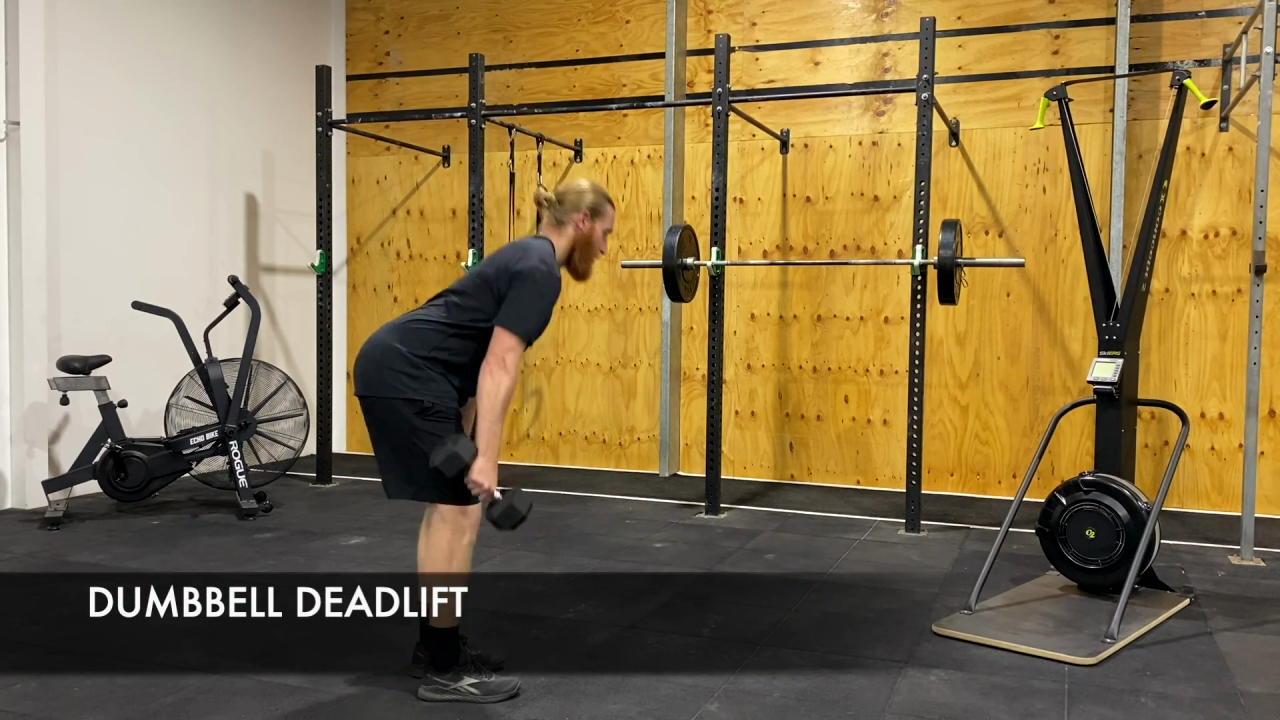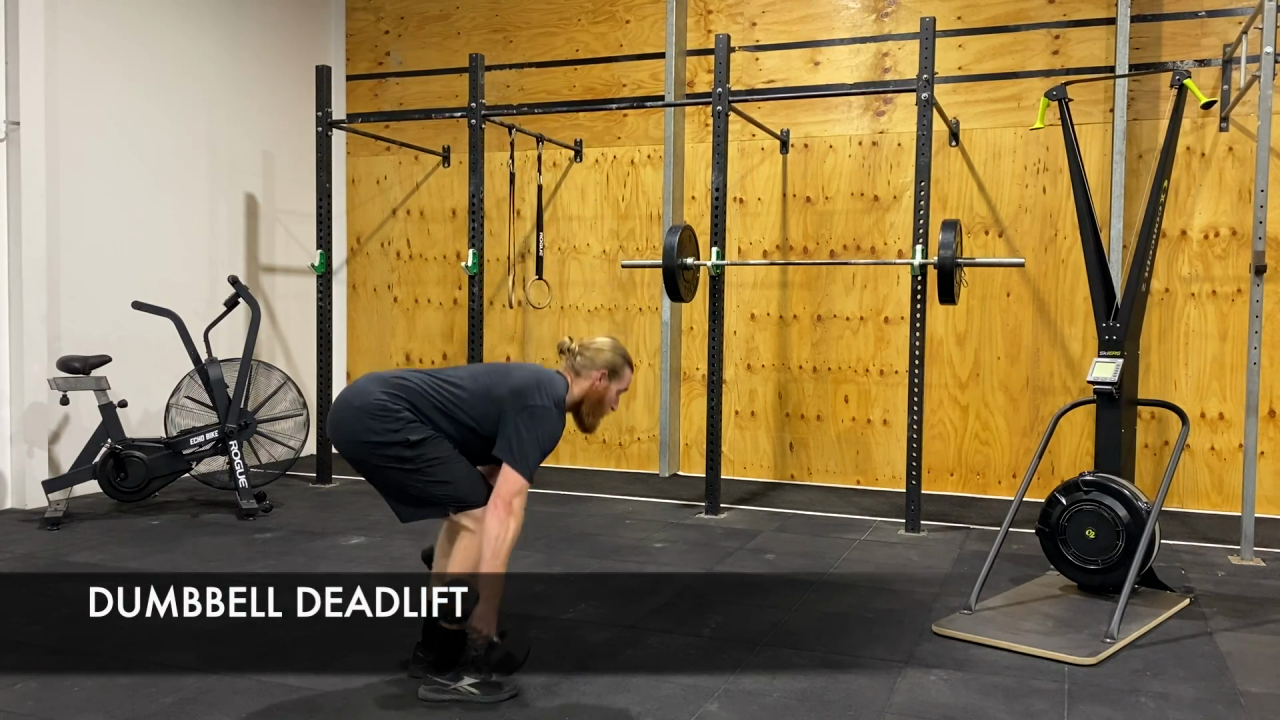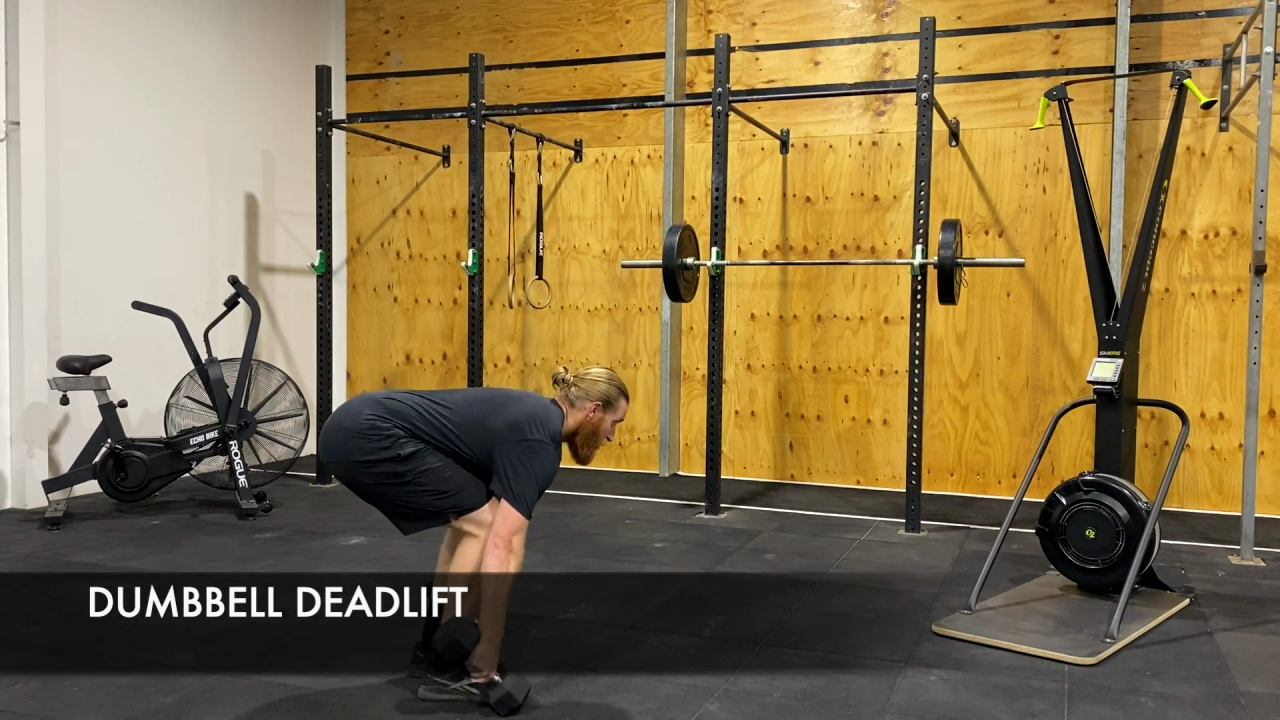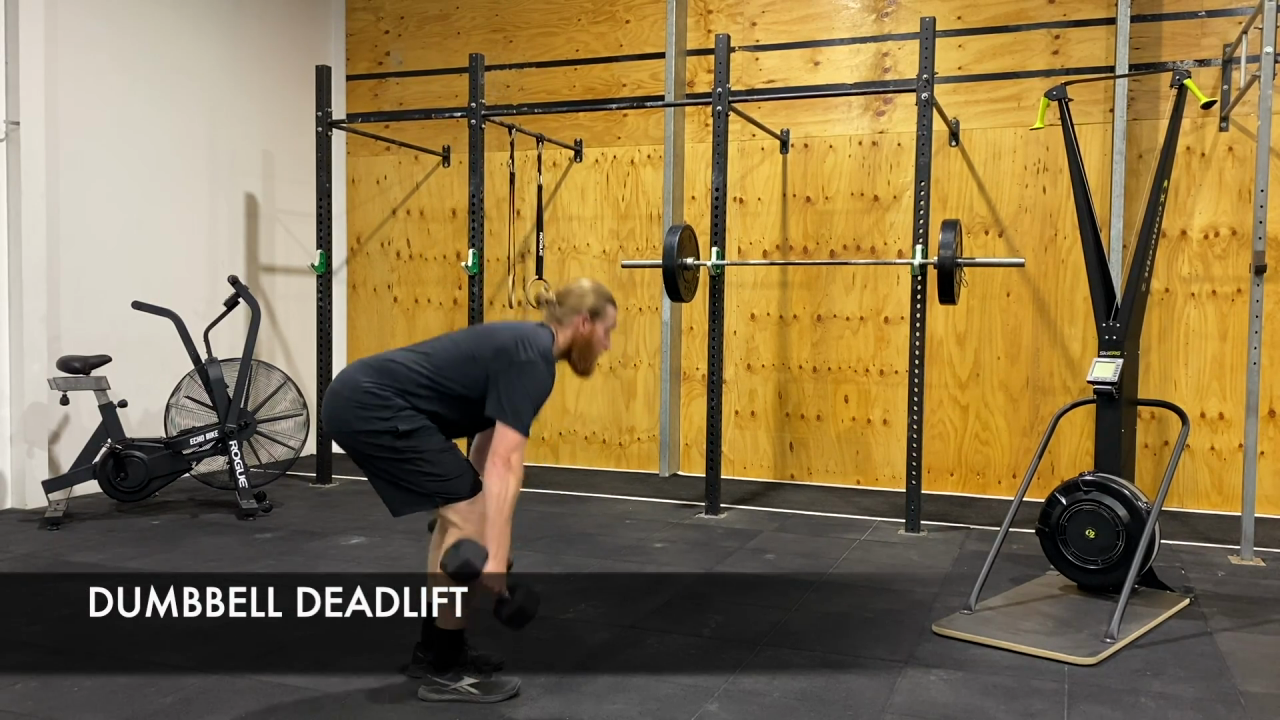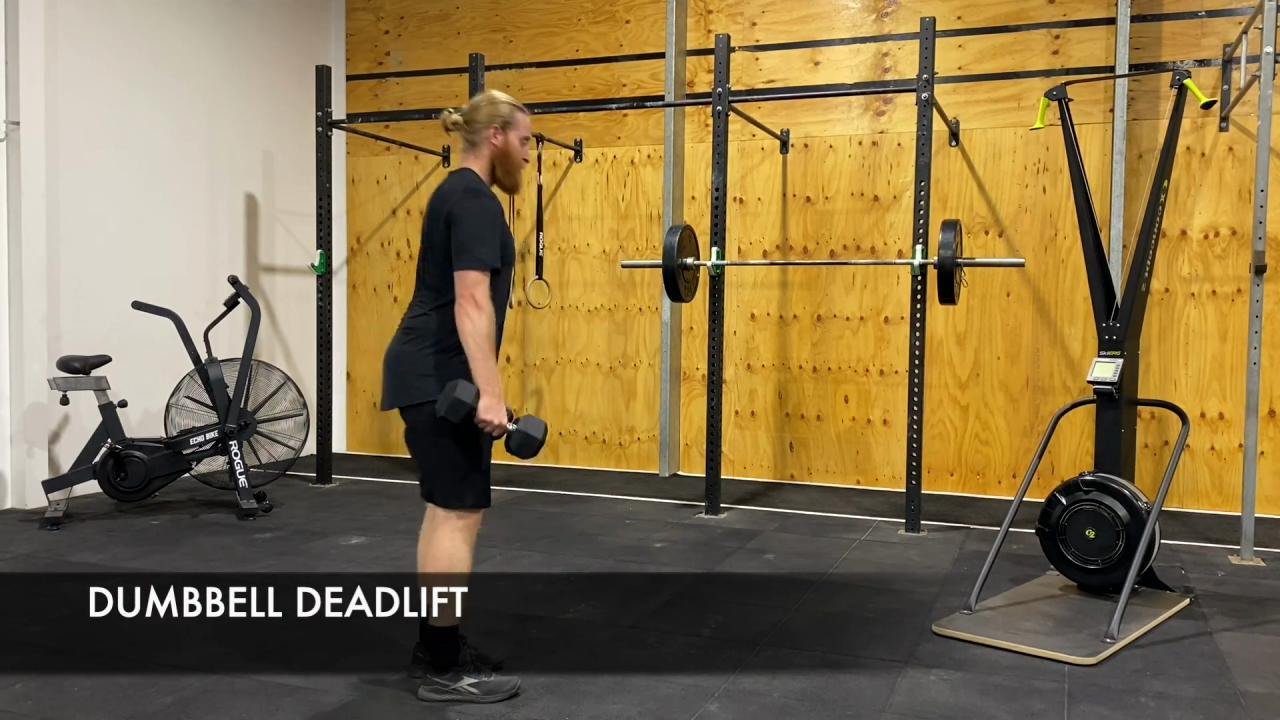
dt=0.5s
person 1, frame 1
left shoulder: (528, 260)
right shoulder: (539, 272)
left elbow: (481, 359)
right elbow: (499, 368)
left wrist: (463, 440)
right wrist: (485, 459)
left hip: (389, 367)
right hip: (403, 377)
left knee: (446, 503)
right knee: (457, 509)
left ankle: (436, 645)
right ankle: (443, 667)
person 1, frame 2
left shoulder: (536, 388)
right shoulder: (544, 409)
left elbow: (490, 475)
right elbow: (505, 507)
right wrist: (487, 605)
left hip: (363, 409)
right hip: (377, 420)
left knee: (467, 513)
right knee: (476, 519)
left ankle: (436, 644)
right ankle: (445, 667)
person 1, frame 3
left shoulder: (534, 416)
right shoulder: (538, 443)
right elbow: (504, 545)
right wrist: (488, 648)
left hip: (355, 428)
right hip: (366, 438)
left knee: (471, 516)
right knee: (483, 523)
left ankle: (435, 645)
right ankle: (446, 666)
person 1, frame 4
left shoulder: (523, 345)
right shoulder: (532, 361)
left elbow: (489, 449)
right elbow: (505, 465)
right wrist: (495, 563)
left hip: (357, 398)
right hip: (369, 406)
left knee: (462, 509)
right knee: (468, 516)
left ankle: (437, 647)
right ankle: (445, 668)
person 1, frame 5
left shoulder: (459, 194)
right shoulder: (475, 199)
right elbow: (473, 302)
left wrist: (480, 387)
right wrist: (491, 393)
left hip: (432, 369)
right hip: (445, 375)
left knee: (448, 509)
right knee: (458, 513)
left ankle: (437, 647)
right ankle: (444, 667)
